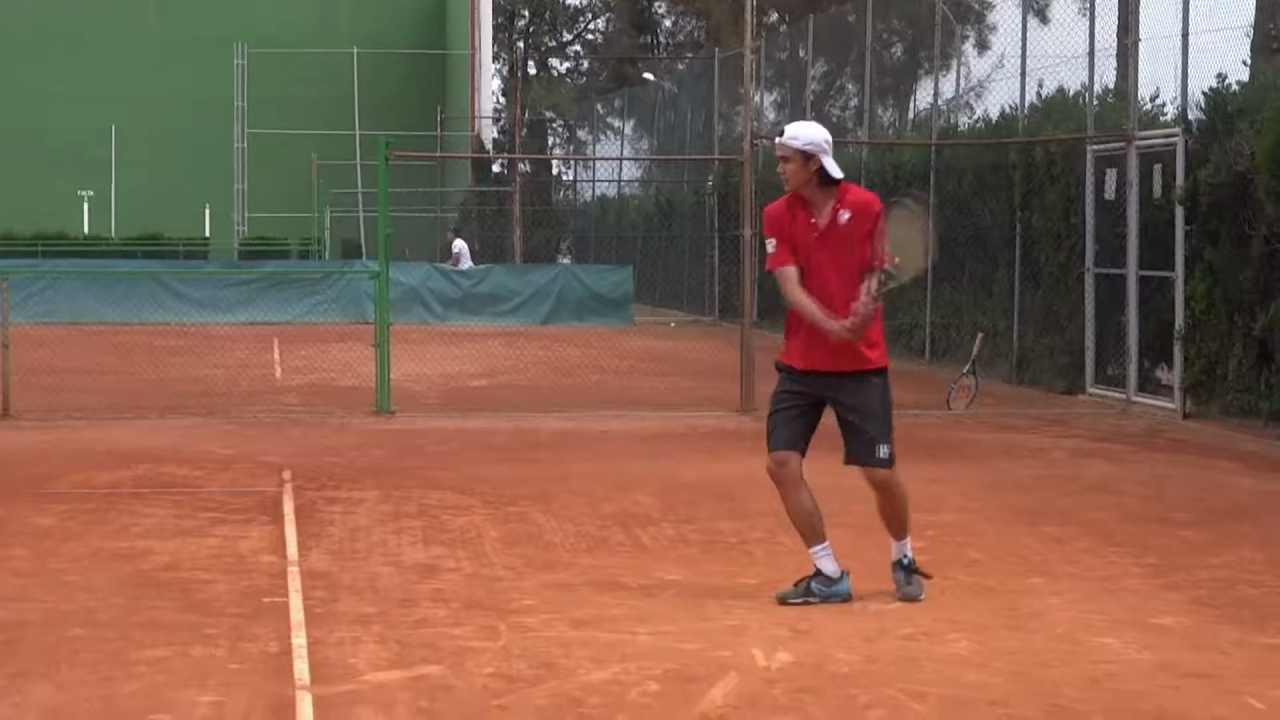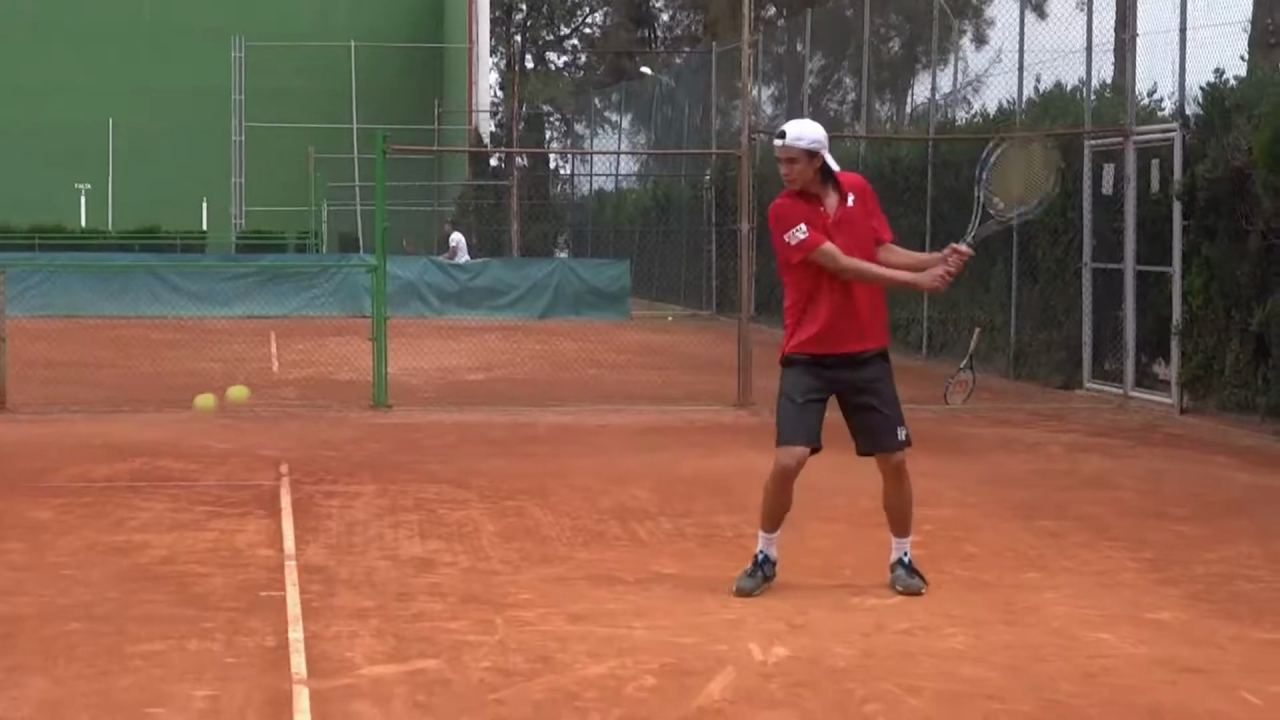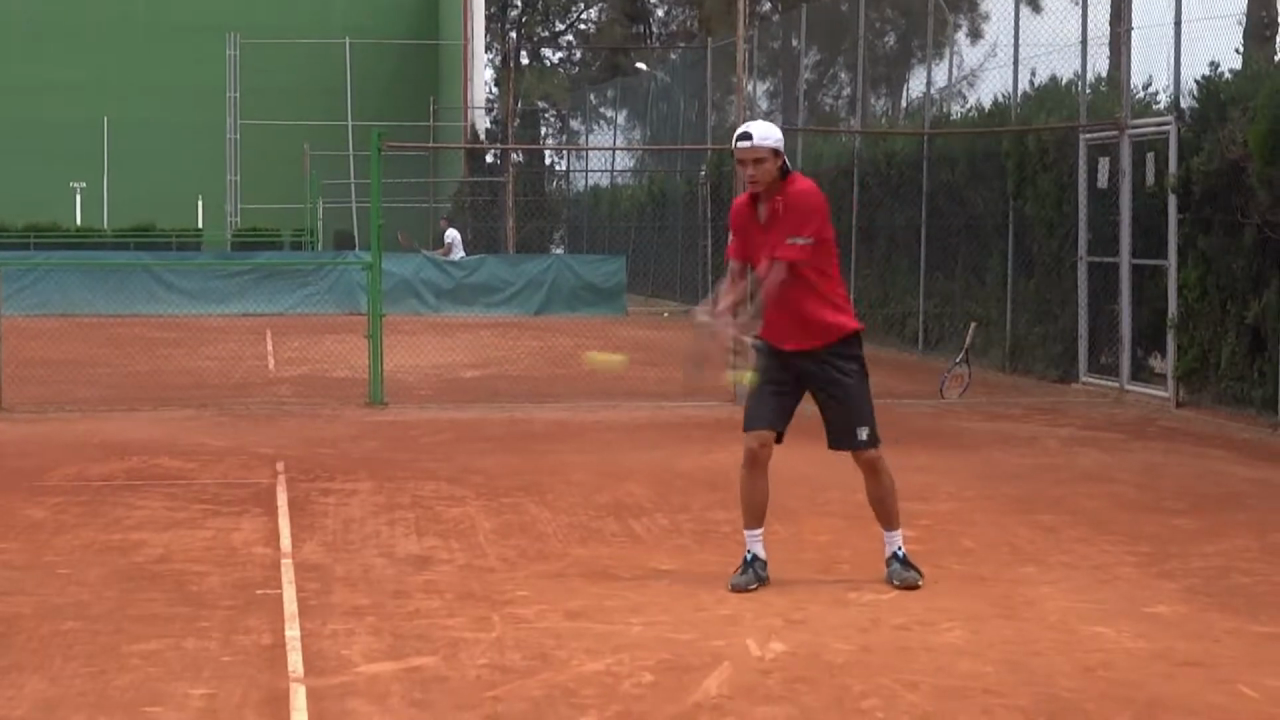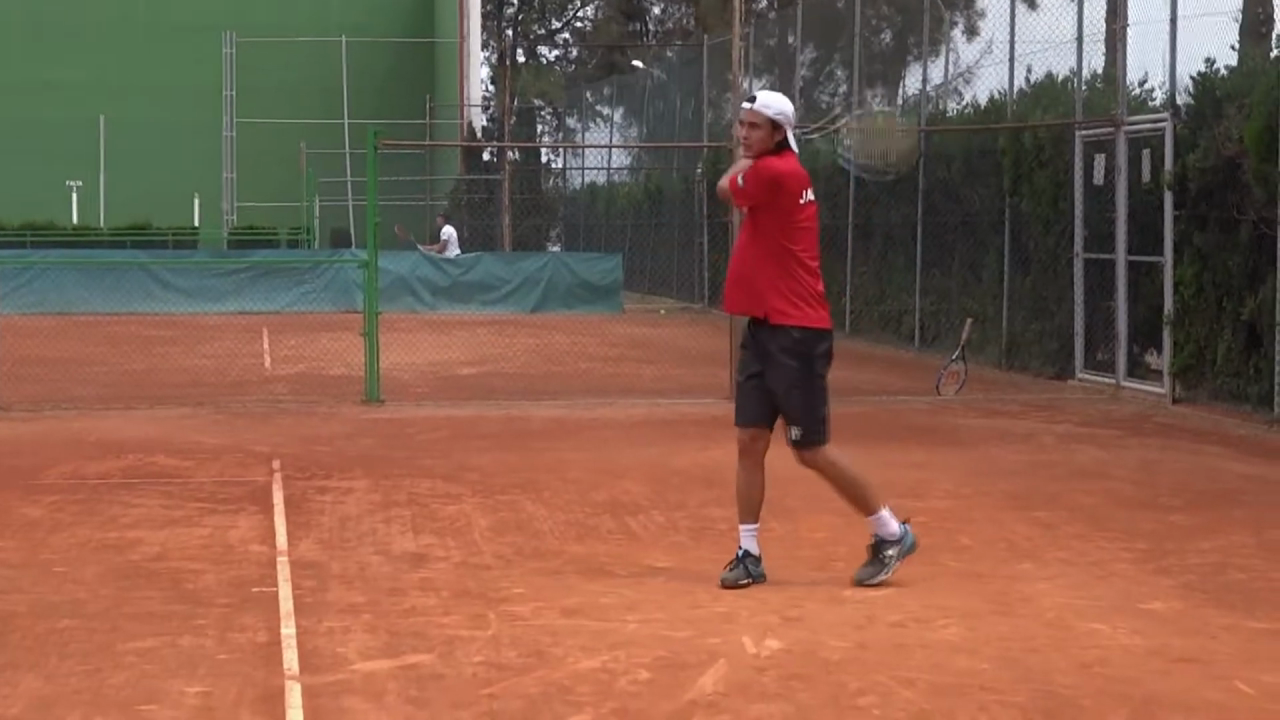
dt=0.3s
person 1, frame 1
left shoulder: (865, 205)
right shoulder: (777, 214)
left elbow: (874, 279)
right elbow: (790, 288)
left wrist: (865, 309)
right wrist: (830, 324)
left hip: (861, 364)
right hip: (800, 363)
left knee: (879, 473)
right knee: (781, 465)
left ankle: (903, 560)
right ankle: (829, 574)
person 1, frame 2
left shoulder: (857, 188)
right shoulder: (784, 210)
left elbow: (884, 251)
right elbow: (839, 266)
left wrist: (936, 260)
right wrist: (913, 277)
left hip: (866, 351)
right hip: (807, 355)
left knee: (894, 460)
right knee: (788, 461)
left ankle: (901, 558)
right ankle: (764, 557)
person 1, frame 3
left shoulder: (805, 197)
right shoulder: (741, 210)
left elbow: (778, 274)
right elbow: (736, 276)
left wrist: (731, 313)
right wrist: (725, 302)
left hip: (831, 343)
right hip: (779, 345)
left knee: (868, 455)
right knee: (755, 447)
left ankle: (895, 552)
right ankle: (754, 556)
person 1, frame 4
left shoulder: (773, 172)
right shoulder: (778, 170)
left elbow: (726, 189)
left wrist: (746, 159)
right wrist: (753, 158)
left hip: (797, 330)
right hip: (766, 325)
left knee: (810, 450)
right knee: (749, 442)
left ankle: (891, 532)
right ankle: (749, 553)
